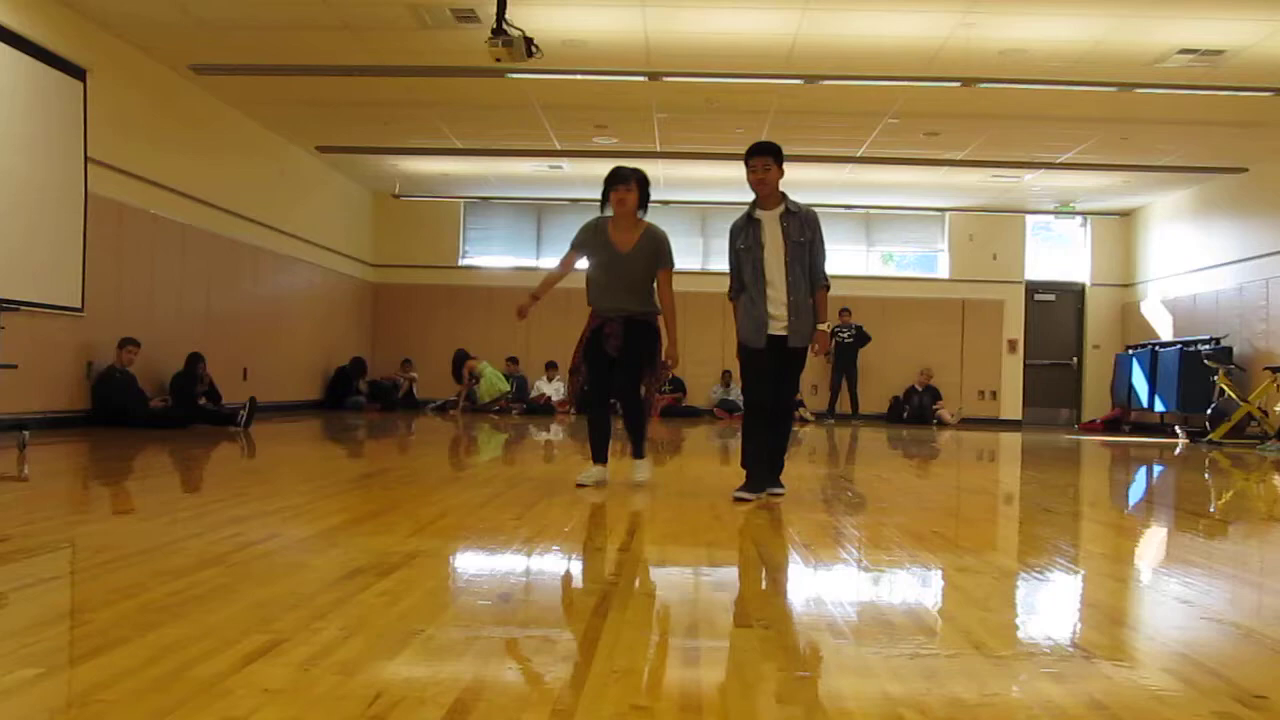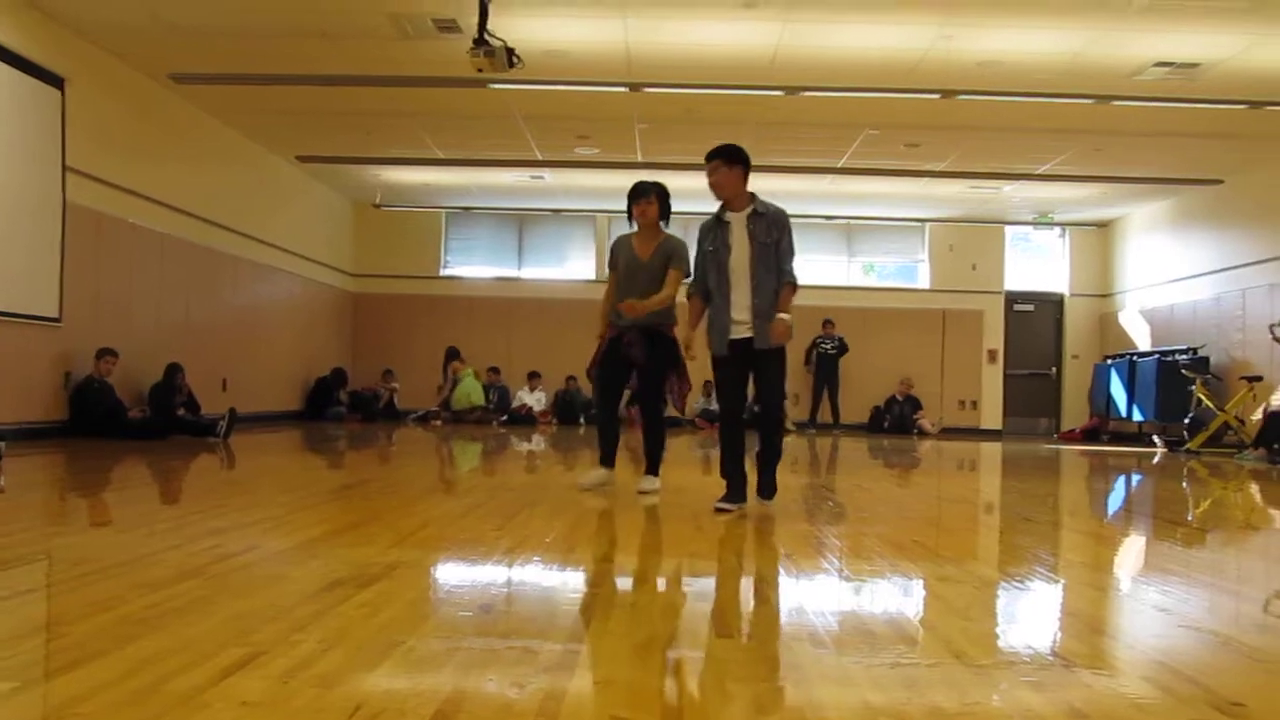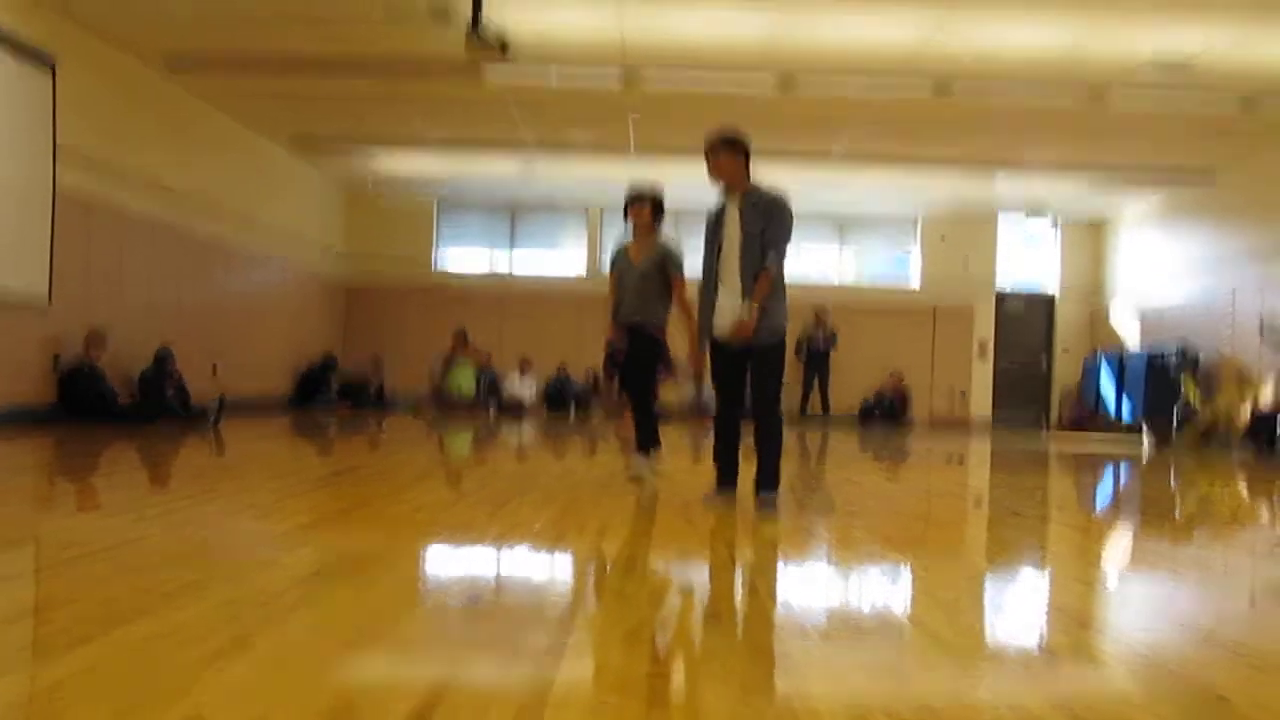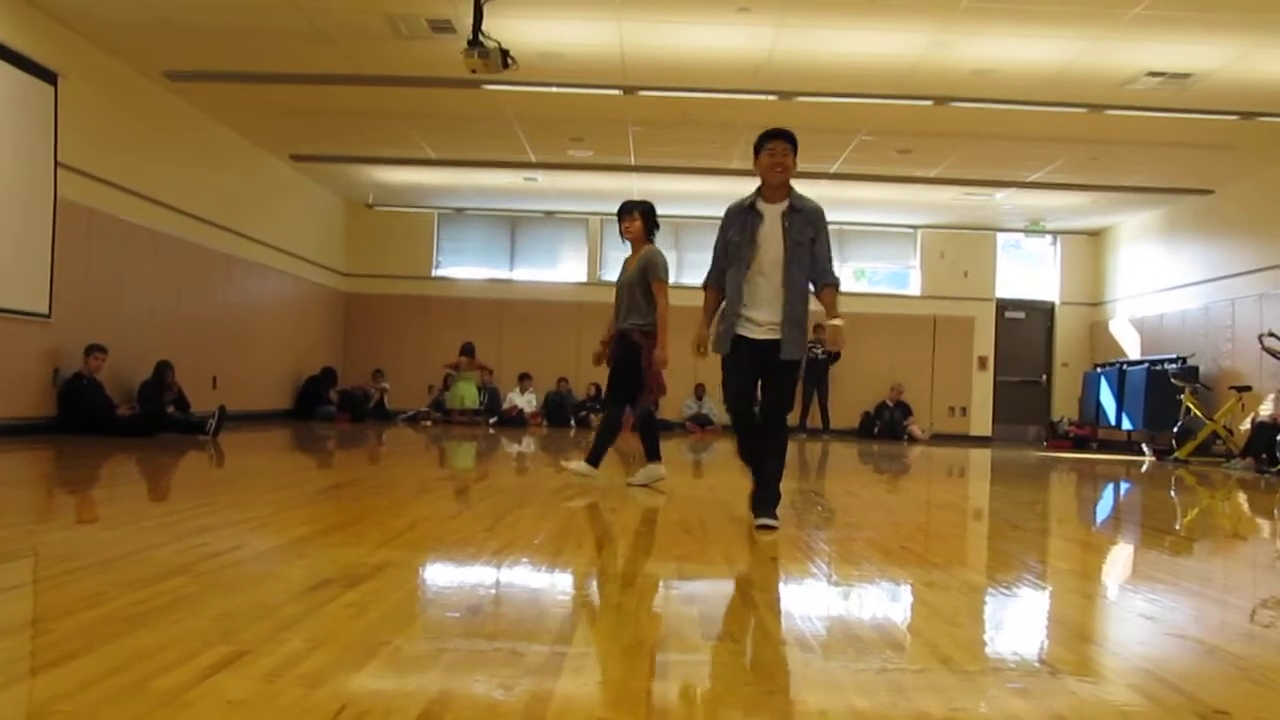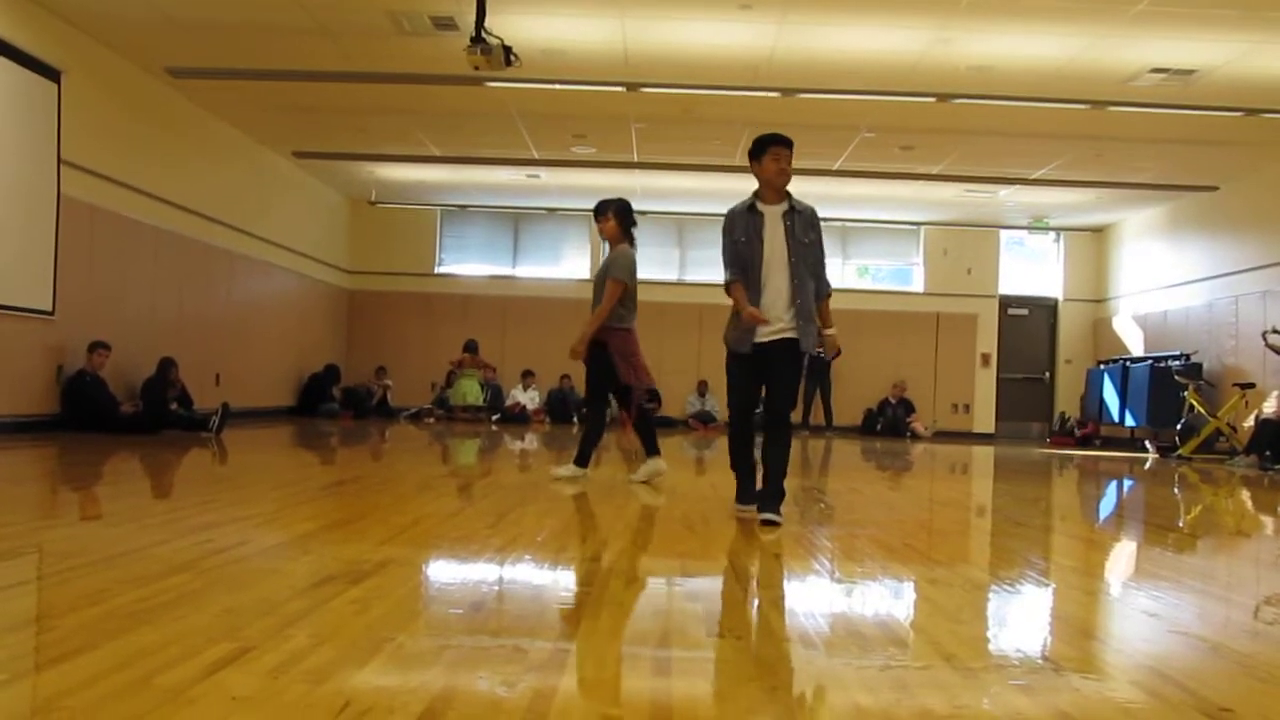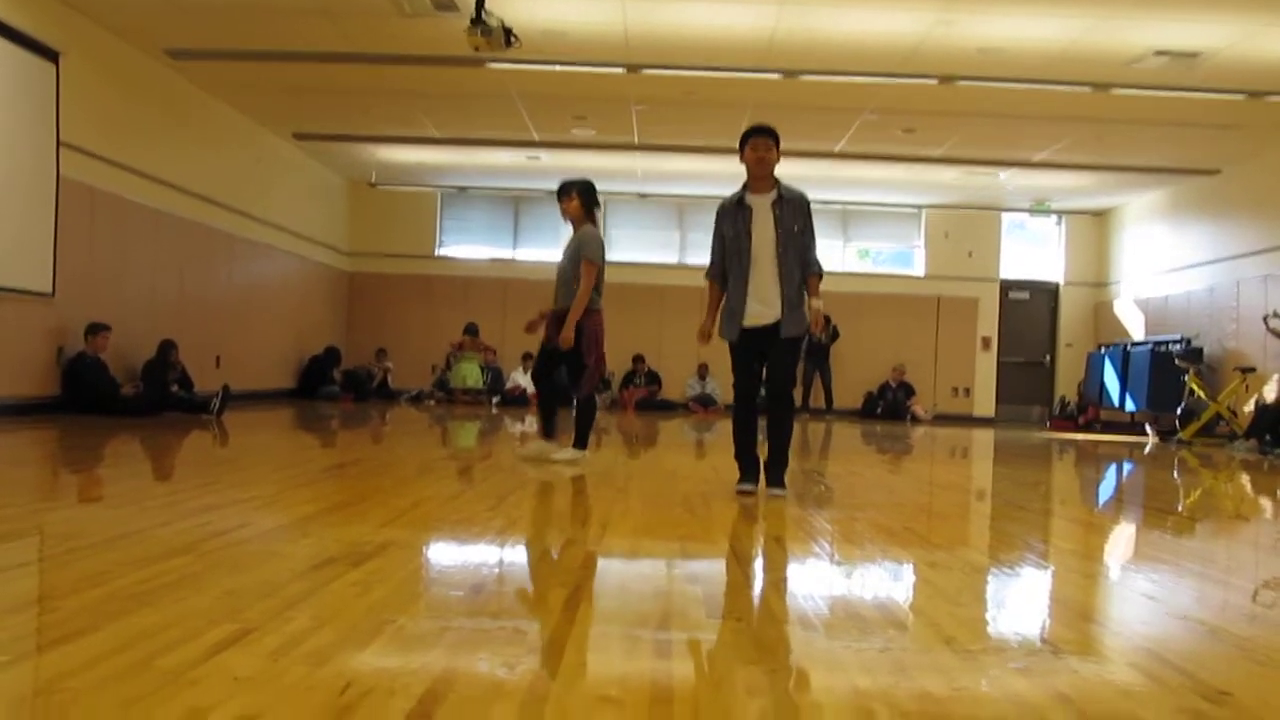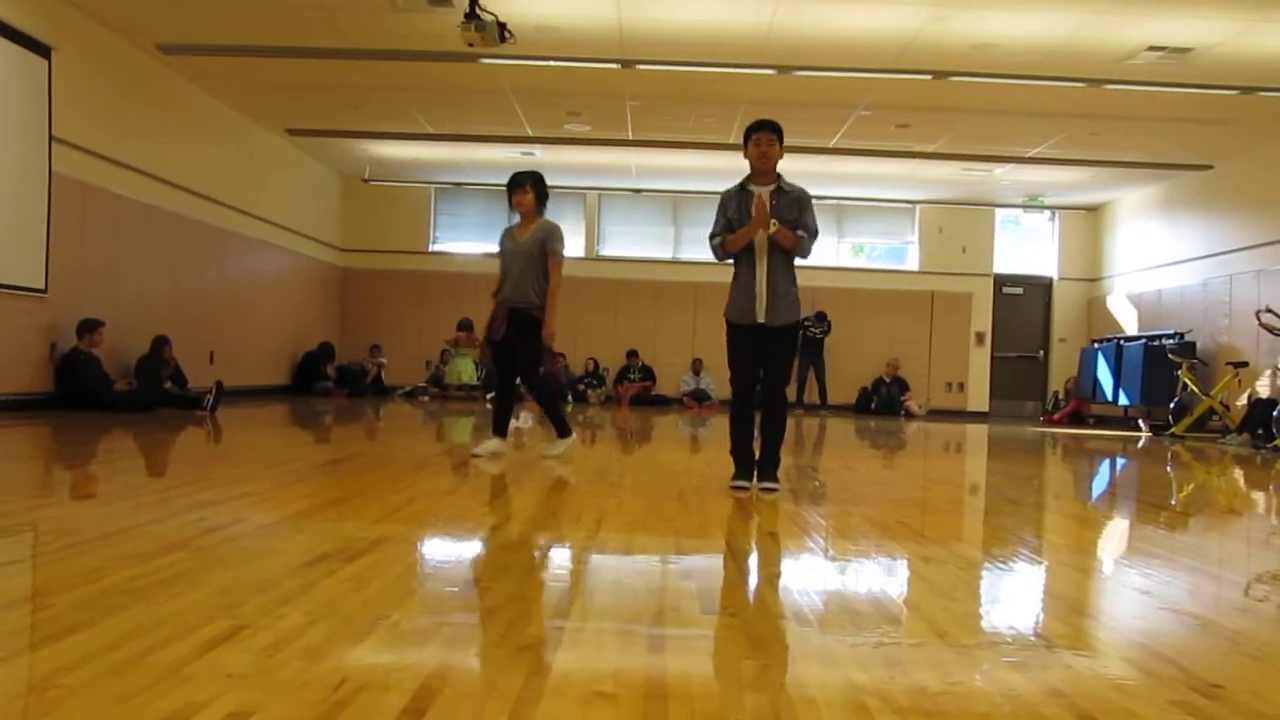
dt=0.5s
person 1, frame 1
left shoulder: (805, 219)
right shoulder: (740, 228)
left elbow: (818, 277)
right elbow: (736, 286)
left wrist: (822, 325)
right wrist: (738, 330)
left hip: (794, 330)
right hip: (755, 331)
left knee: (784, 404)
right knee: (756, 403)
left ankle: (773, 473)
right ankle: (754, 477)
person 1, frame 2
left shoulder: (774, 219)
right shoulder: (709, 229)
left elbow: (786, 274)
right elbow: (700, 286)
left wrist: (783, 315)
right wrist: (690, 328)
left hip: (765, 333)
right hip: (725, 336)
left knee: (772, 408)
right knee: (730, 412)
left ankle: (767, 475)
right ankle: (734, 488)
person 1, frame 3
left shoulder: (771, 206)
right shoulder: (717, 218)
left elbow: (773, 263)
left wrist: (749, 312)
right wrist: (704, 327)
left hip: (764, 325)
right hip: (723, 327)
left knee: (766, 404)
right knee: (727, 405)
left ankle: (767, 485)
right ankle: (726, 478)
person 1, frame 4
left shoulder: (811, 215)
right shoulder: (737, 214)
left elbow: (823, 273)
right elbow: (717, 274)
left wrist: (833, 318)
right wrist: (706, 324)
left hip: (786, 336)
right hip: (740, 332)
left knee: (775, 419)
right knee: (738, 407)
left ankle: (766, 503)
right ankle: (759, 470)
person 1, frame 5
left shoulder: (806, 217)
right shoulder: (737, 218)
left elbow: (819, 278)
right elbow: (734, 272)
left wrist: (828, 327)
right wrist: (745, 307)
left hip: (790, 335)
right hip: (747, 334)
left knee: (779, 417)
right knee: (740, 414)
left ankle: (771, 499)
right ankle: (746, 487)
person 1, frame 6
left shoulder: (797, 203)
right shoulder: (728, 209)
left elbow: (809, 261)
right elbow: (718, 269)
left wrist: (814, 301)
right wrist: (710, 316)
left hip: (786, 319)
right hip: (742, 321)
left knee: (780, 394)
right knee: (745, 396)
left ankle: (776, 473)
right ankle: (747, 471)
person 1, frame 7
left shoulder: (796, 197)
right shoulder: (732, 197)
left elbow: (805, 244)
right elbow: (719, 247)
left wrist: (770, 225)
right wrist: (752, 227)
left hip: (783, 312)
right hip: (742, 312)
left knee: (775, 391)
right knee: (743, 390)
left ankle: (768, 468)
right ankle: (742, 466)
person 2, frame 1
left shoulder: (656, 238)
right shoulder: (594, 230)
left elbow: (666, 293)
right elbow: (563, 267)
left wrist: (672, 342)
right wrist: (534, 297)
left hip: (640, 326)
right hip: (602, 324)
left knee: (627, 392)
right knee: (596, 394)
left ankle: (639, 458)
right ankle: (599, 465)
person 2, frame 2
left shoulder: (675, 247)
right shoulder: (620, 245)
left elbow: (670, 292)
right elbow: (611, 292)
left wrist: (646, 306)
right wrist: (602, 331)
left hip: (657, 334)
right hip: (621, 333)
left knee: (650, 405)
right knee: (606, 397)
left ankle: (652, 473)
right ankle: (606, 467)
person 2, frame 3
left shoulder: (665, 252)
right shoulder: (621, 250)
left elbow: (682, 297)
right elbow: (614, 291)
left wrist: (694, 340)
right wrist: (610, 321)
left hip: (648, 332)
right hip: (624, 331)
left knee: (642, 393)
right knee: (632, 392)
left ankle: (644, 453)
right ankle: (650, 447)
person 2, frame 4
left shoulder: (653, 257)
right shoulder: (628, 261)
left elbow: (662, 304)
left wrist: (661, 345)
right wrist: (605, 342)
left hip: (640, 340)
right hip: (625, 339)
left knee: (615, 401)
right knee: (640, 404)
left ankle: (592, 462)
right ankle: (654, 464)
person 2, frame 5
left shoulder: (621, 255)
right shoulder: (615, 255)
left elbow: (608, 303)
left wrist: (582, 338)
right wrist: (586, 339)
left hip: (611, 338)
right hip: (609, 338)
left knee: (596, 403)
right knee: (632, 402)
left ankle: (581, 464)
right ankle: (653, 458)
person 2, frame 6
left shoulder: (589, 236)
right shoulder: (575, 238)
left elbow: (586, 285)
left wrist: (570, 325)
right wrist: (544, 315)
left hip: (582, 322)
right hip: (563, 319)
left knee: (581, 384)
right knee: (541, 375)
left ankle: (579, 447)
right ankle: (546, 439)
person 2, frame 7
left shoulder: (550, 231)
right shoulder: (507, 234)
left elbow: (555, 279)
left wrist: (550, 321)
right wrist: (494, 314)
left hip: (531, 316)
right hip: (502, 315)
left knee: (531, 379)
right knee: (503, 379)
left ankle: (565, 434)
right ankle: (498, 438)
